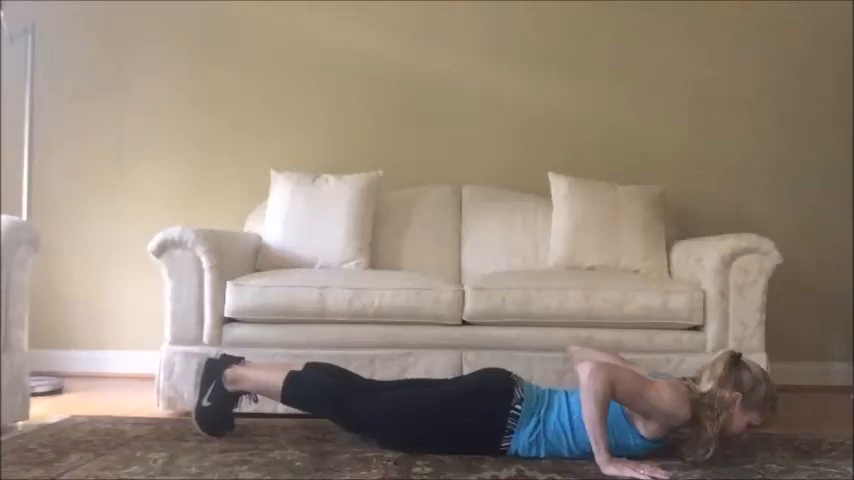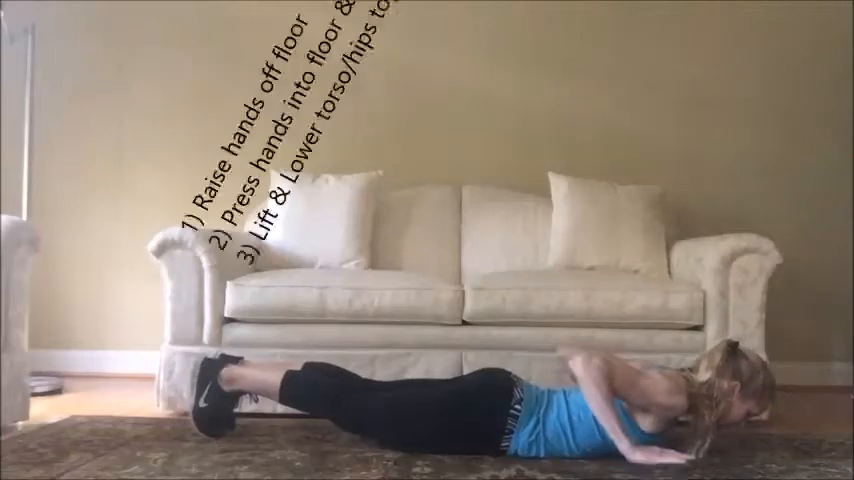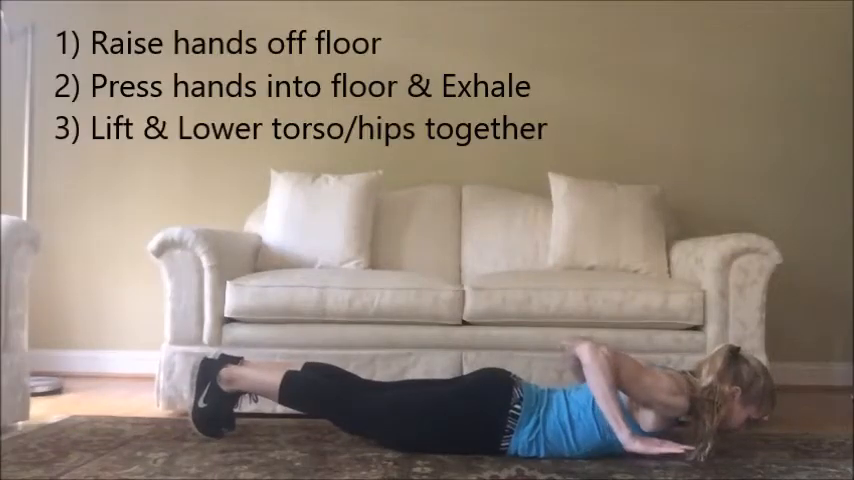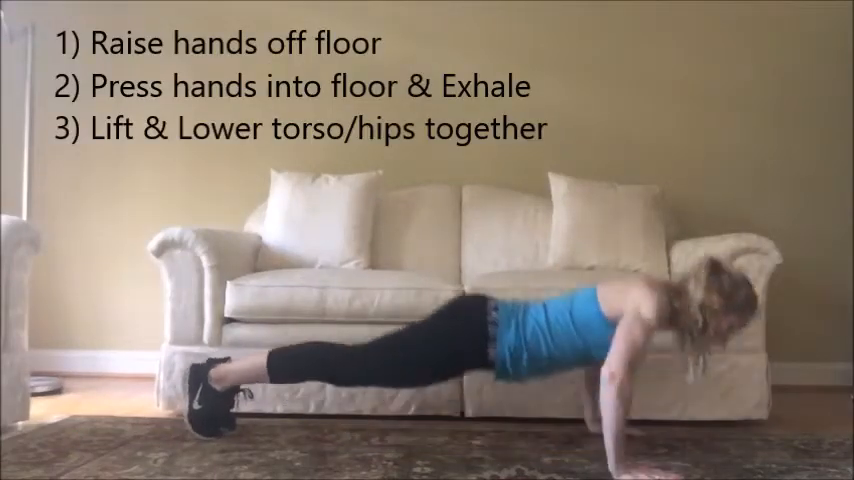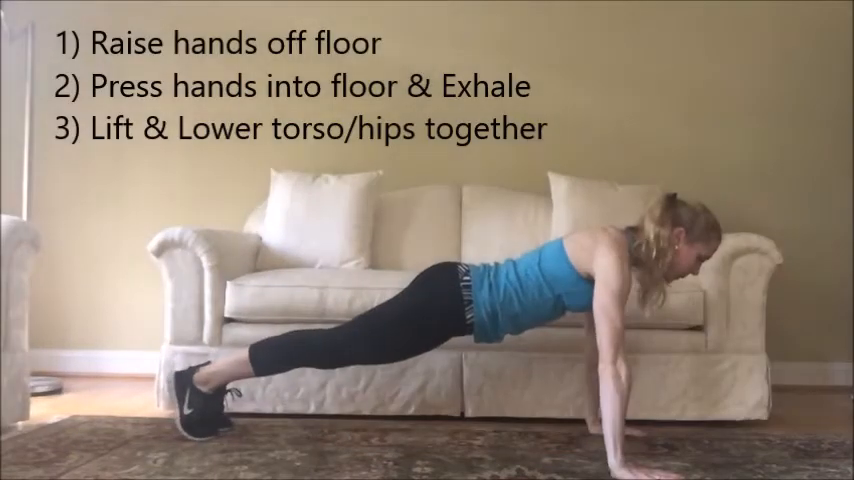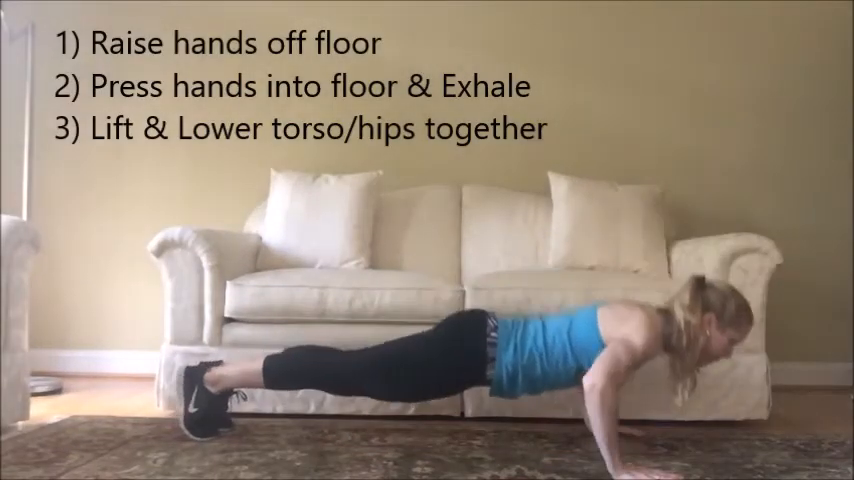
dt=0.7s
person 1, frame 1
left shoulder: (660, 388)
right shoulder: (673, 404)
left elbow: (581, 352)
right elbow: (594, 373)
left hip: (503, 401)
right hip: (497, 415)
left knee: (362, 392)
right knee: (353, 407)
left ankle: (239, 371)
right ankle: (231, 376)
person 1, frame 2
left shoulder: (664, 382)
right shoulder: (671, 396)
left elbow: (572, 355)
right elbow: (587, 364)
right wrist: (628, 446)
left hip: (504, 400)
right hip: (498, 416)
left knee: (362, 395)
right knee: (354, 407)
left ankle: (234, 369)
right ankle: (230, 376)
person 1, frame 3
left shoulder: (668, 385)
right shoulder: (673, 397)
left elbow: (576, 348)
right elbow: (594, 353)
right wrist: (627, 434)
left hip: (505, 404)
right hip: (496, 416)
left knee: (362, 395)
right knee: (355, 406)
left ankle: (234, 369)
right ankle: (228, 375)
person 1, frame 4
left shoulder: (652, 297)
right shoulder: (654, 303)
left elbow: (596, 354)
right elbow: (615, 374)
left wrist: (595, 418)
left hip: (489, 329)
right hip: (481, 333)
left knee: (352, 362)
right knee: (350, 365)
left ankle: (221, 374)
right ankle: (219, 378)
person 1, frame 5
left shoulder: (618, 249)
right shoulder: (614, 256)
left elbow: (596, 347)
right elbow: (612, 364)
left wrist: (597, 419)
left hip: (462, 295)
right hip: (453, 299)
left knee: (339, 347)
right knee: (337, 346)
left ankle: (210, 378)
right ankle: (203, 378)
person 1, frame 6
left shoulder: (647, 320)
right shoulder: (646, 329)
right elbow: (596, 385)
left wrist: (606, 424)
left hip: (485, 341)
right hip: (480, 350)
left knee: (348, 370)
right knee: (348, 372)
left ankle: (216, 376)
right ankle: (214, 379)
